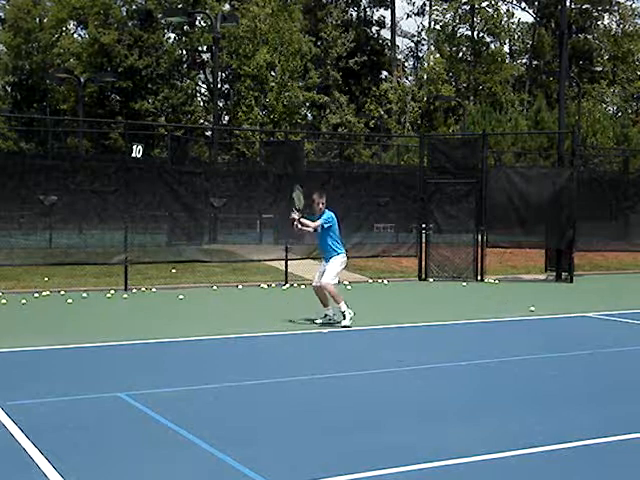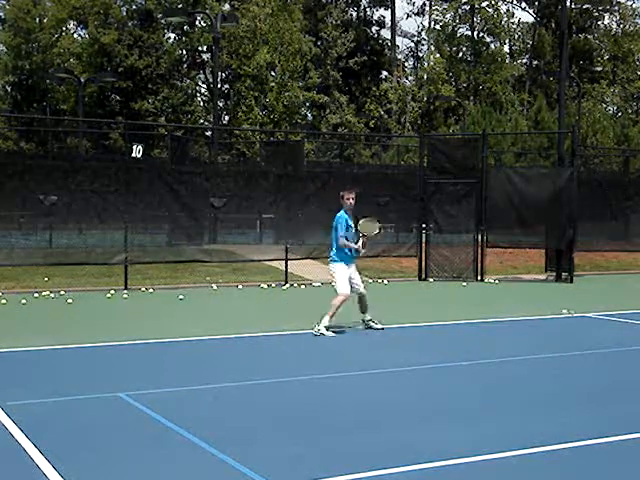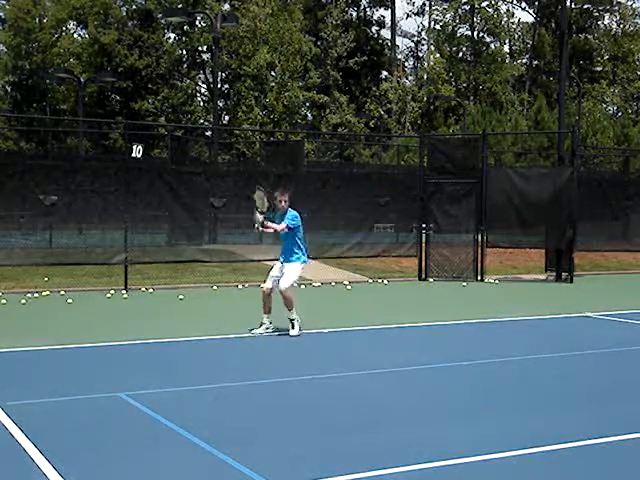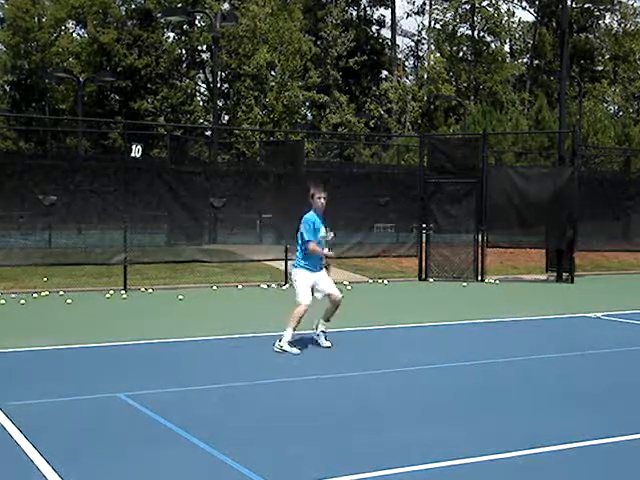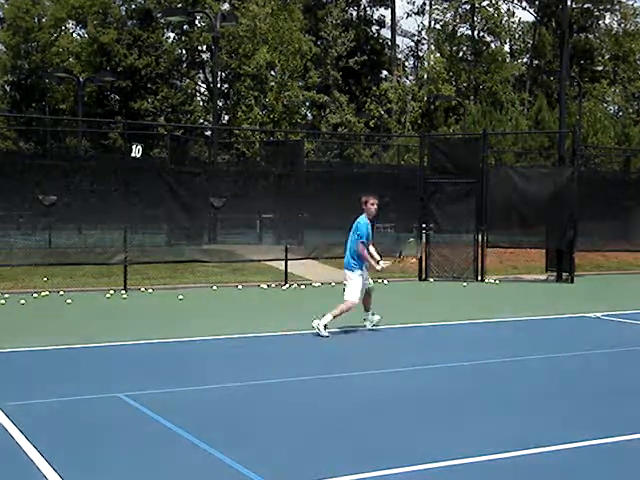
dt=1s
person 1, frame 1
left shoulder: (328, 215)
right shoulder: (318, 216)
left elbow: (314, 225)
right elbow: (315, 229)
left wrist: (299, 219)
right wrist: (301, 227)
left hip: (337, 257)
right hip: (327, 258)
left knee: (326, 283)
right knee: (316, 285)
left ankle: (346, 312)
right ankle: (329, 315)
person 1, frame 2
left shoulder: (349, 217)
right shoulder: (341, 217)
right elbow: (341, 242)
left wrist: (357, 246)
right wrist: (356, 246)
left hip: (349, 263)
right hip: (338, 262)
left knee: (361, 292)
right knee: (344, 294)
left ankle: (367, 320)
right ankle: (322, 325)
person 1, frame 3
left shoulder: (293, 215)
right shoulder: (279, 215)
left elbow: (280, 228)
left wrist: (263, 222)
right wrist: (264, 226)
left hip: (296, 260)
right hip: (283, 261)
left knee: (284, 287)
right knee: (266, 290)
left ankle: (294, 319)
right ankle: (267, 323)
person 1, frame 4
left shoulder: (319, 219)
right shoulder: (308, 219)
right elbow: (310, 247)
left wrist: (324, 256)
right wrist: (326, 253)
left hip: (318, 269)
right hip: (303, 269)
left knee: (337, 298)
right knee: (304, 304)
left ankle: (320, 330)
right ankle: (283, 340)
person 1, frame 5
left shoulder: (367, 223)
right shoulder: (362, 223)
left elbow: (369, 246)
right elbow: (361, 249)
left wrist: (379, 260)
right wrist: (374, 265)
left hip: (359, 266)
right hip: (354, 267)
left knee: (369, 289)
right knee: (352, 302)
left ankle: (369, 318)
right ankle: (321, 323)
